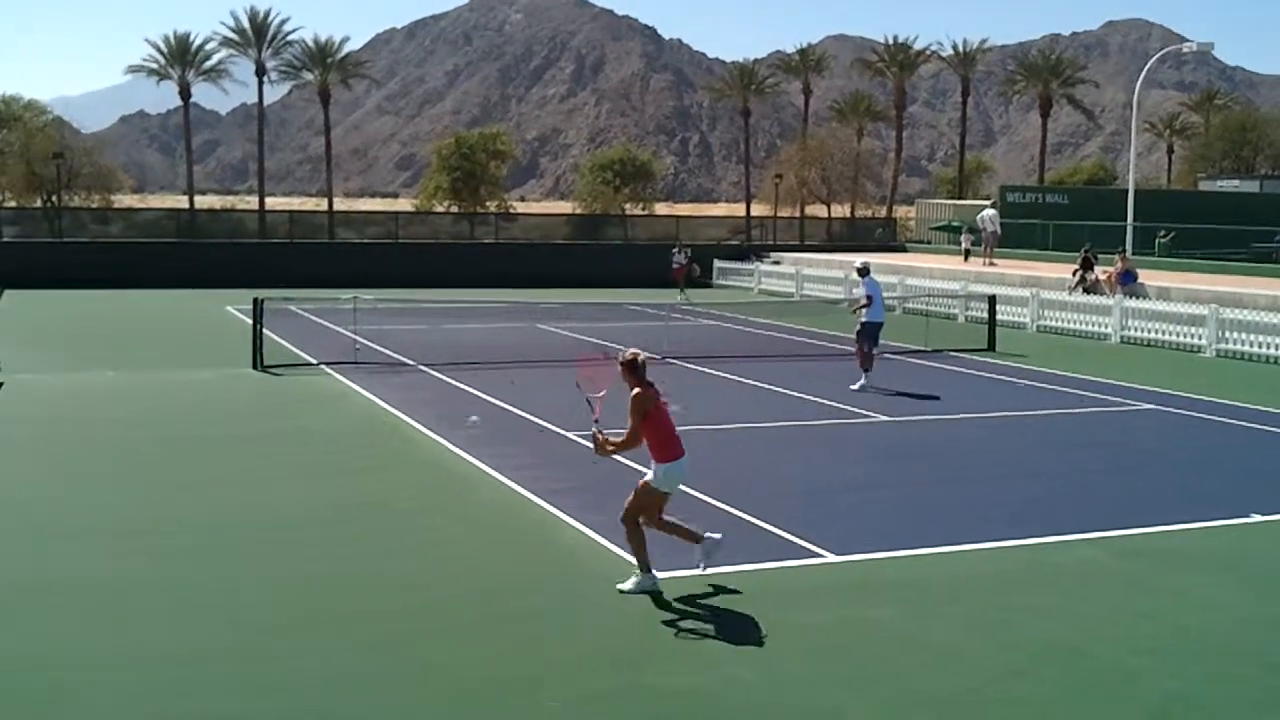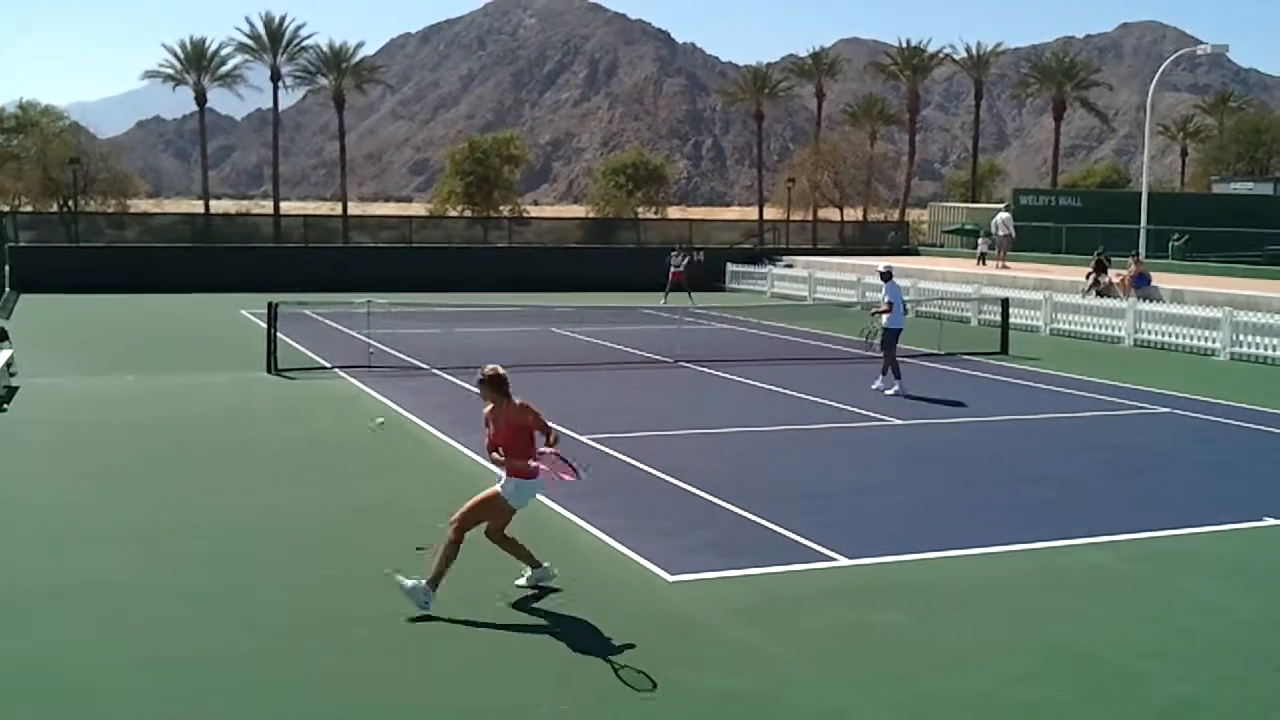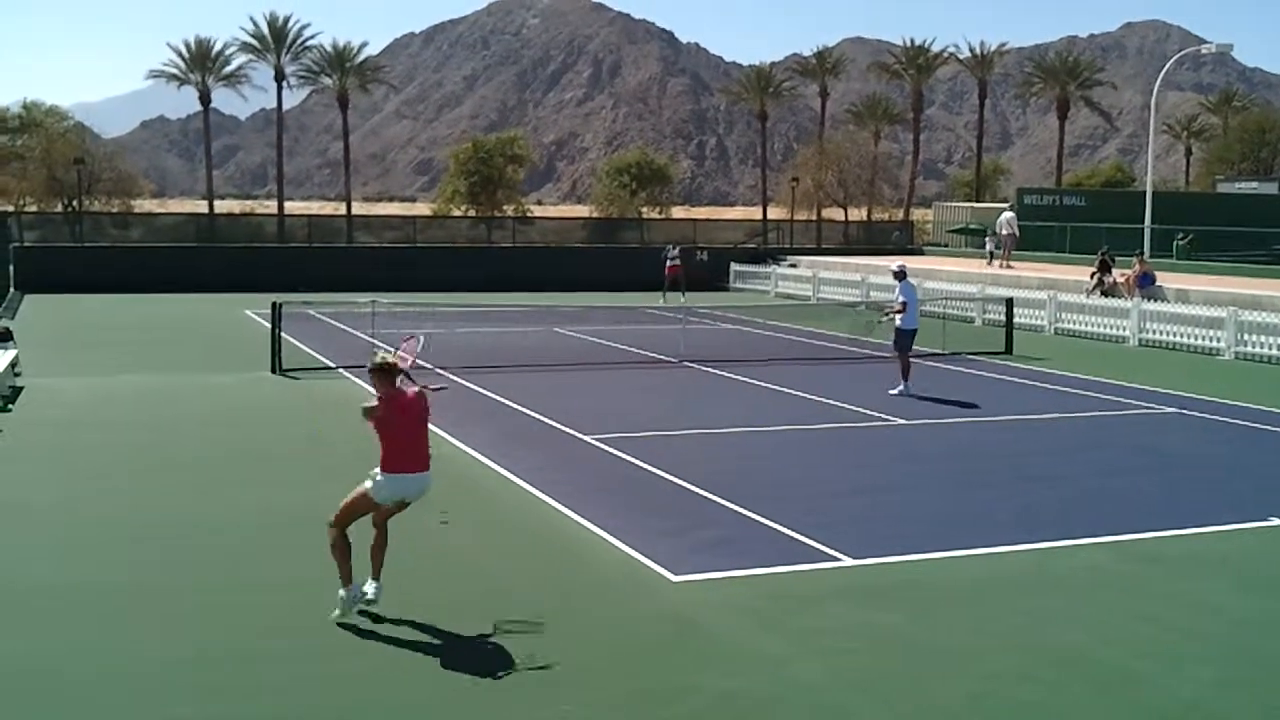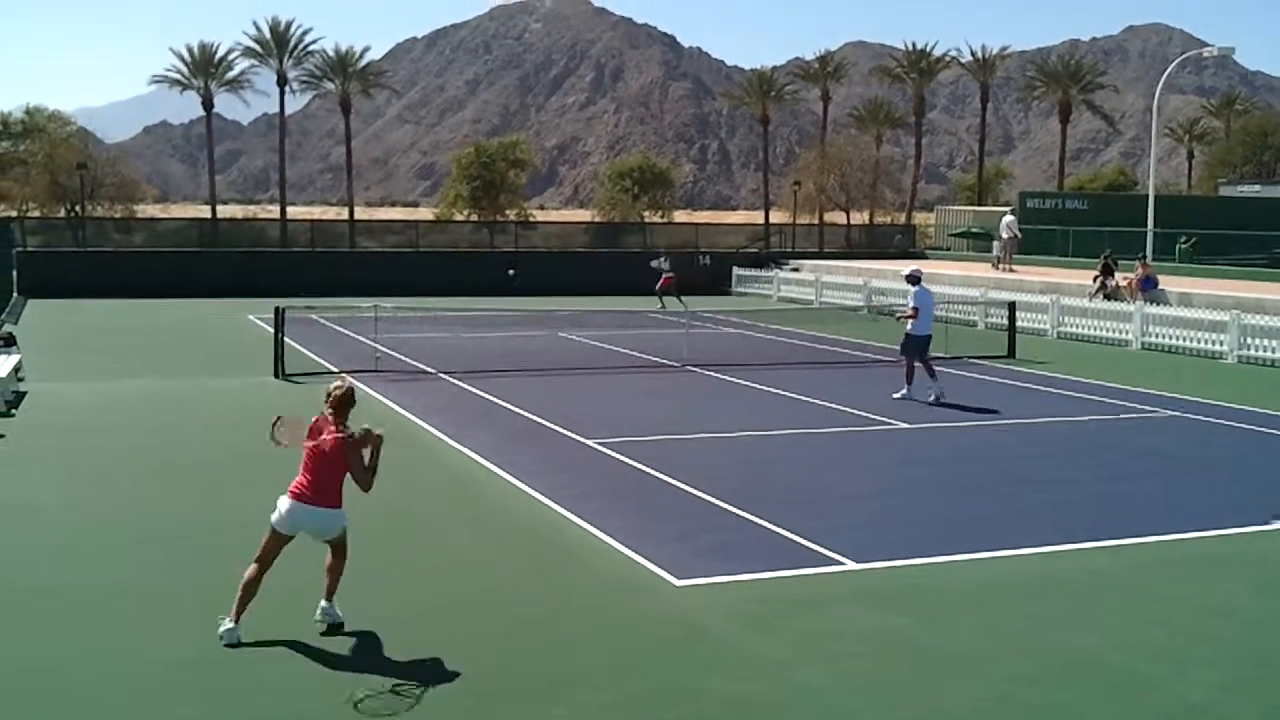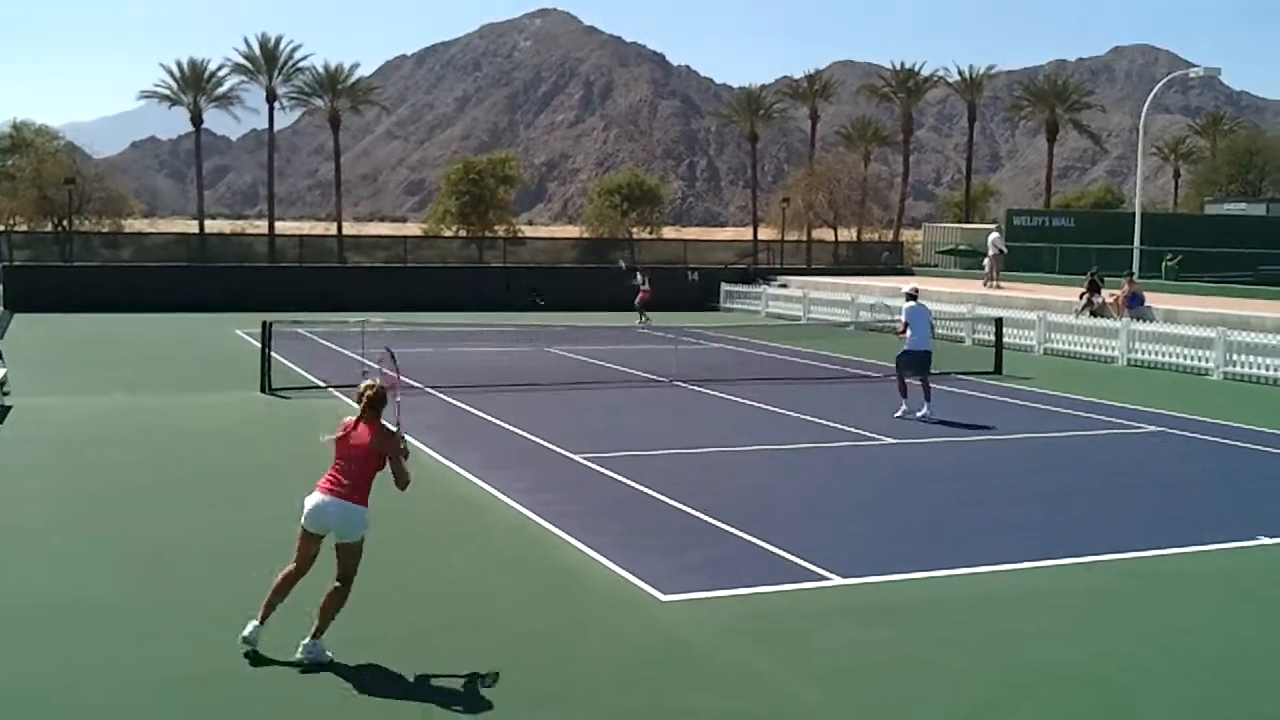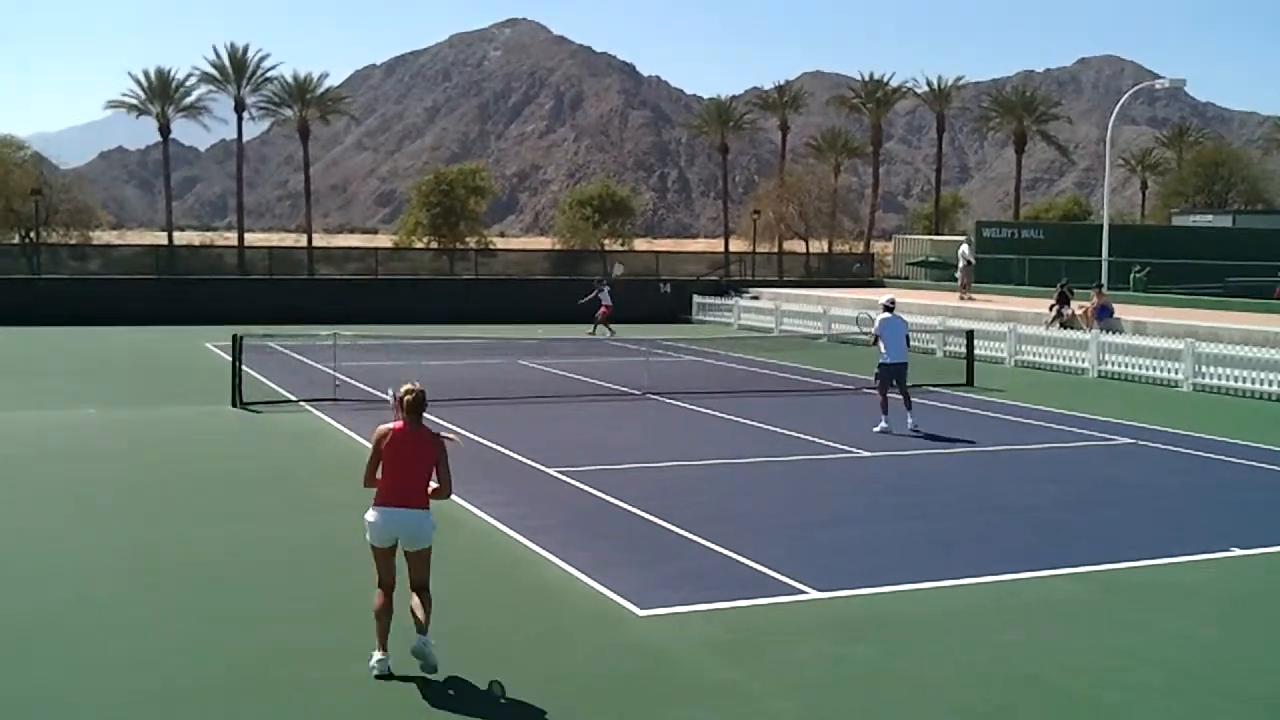
dt=0.3s
person 1, frame 1
left shoulder: (638, 396)
right shoulder: (649, 393)
left elbow: (630, 439)
right elbow: (638, 437)
left wrist: (603, 441)
right wrist: (609, 446)
left hip: (668, 467)
right hip: (671, 463)
left knee: (628, 518)
right knee: (651, 519)
left ankle: (645, 578)
right ankle: (705, 541)
person 1, frame 2
left shoulder: (521, 408)
right shoulder: (490, 412)
left elbow: (551, 434)
right elbow: (493, 453)
right wrist: (511, 461)
left hip: (521, 485)
right hip: (513, 480)
left knee: (458, 525)
right knee: (494, 532)
left ankle: (428, 590)
right ankle: (538, 569)
person 1, frame 3
left shoulder: (375, 407)
right shoulder: (419, 396)
left hip: (392, 480)
right hip: (421, 478)
left knee: (337, 525)
right knee: (379, 521)
left ankle: (348, 590)
right ankle: (374, 585)
person 1, frame 4
left shoulder: (315, 424)
right shoulder: (350, 442)
right elbow: (365, 486)
left wrist: (360, 442)
right wrist: (375, 451)
left hip: (294, 506)
right hip: (328, 514)
left knee: (260, 563)
right knee: (338, 548)
left ankle: (232, 624)
right ankle: (327, 606)
person 1, frame 5
left shoulder: (346, 425)
right shoulder: (388, 438)
right elbow: (402, 484)
right wrist: (402, 456)
left hip: (319, 502)
right hip: (351, 512)
left knee: (299, 568)
right knee: (344, 581)
left ankle: (256, 625)
right ankle: (312, 643)
person 1, frame 6
left shoulder: (383, 433)
right shoulder: (437, 441)
left elbow: (368, 481)
right elbow: (446, 491)
left hip: (382, 515)
right hip: (417, 519)
left knee: (385, 587)
right knee: (420, 587)
left ankle: (381, 655)
right ankle: (422, 637)
